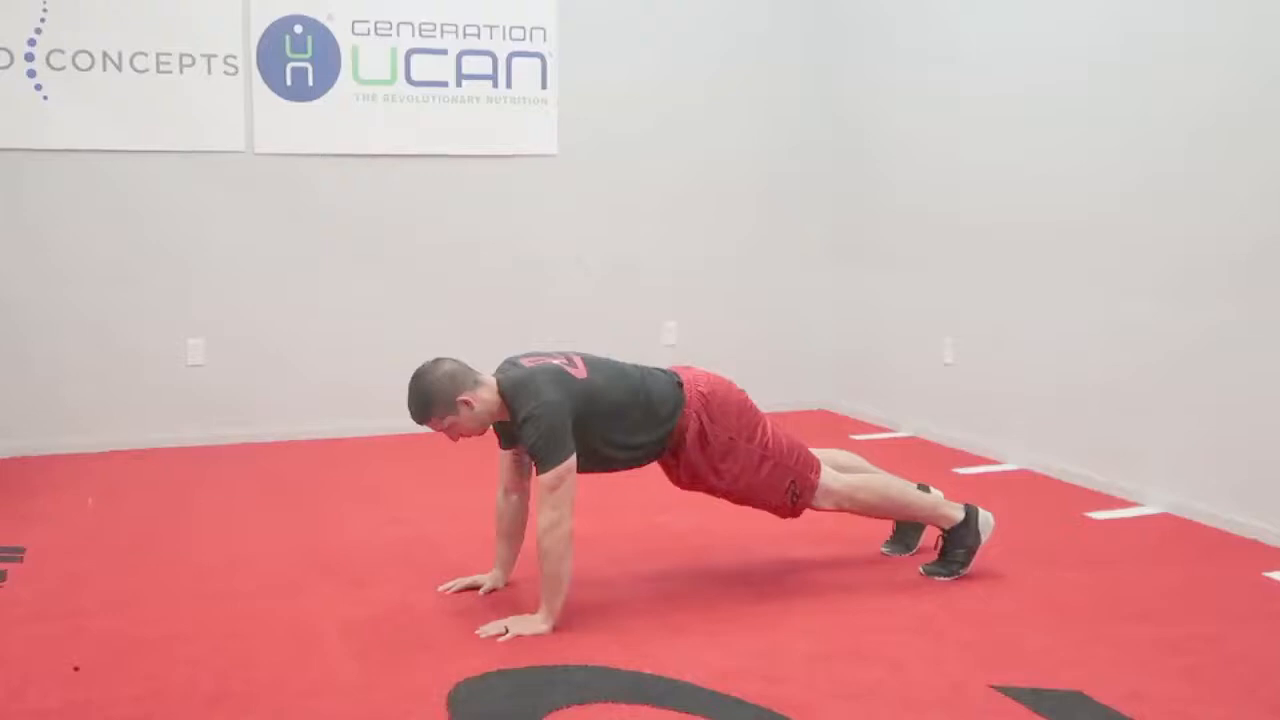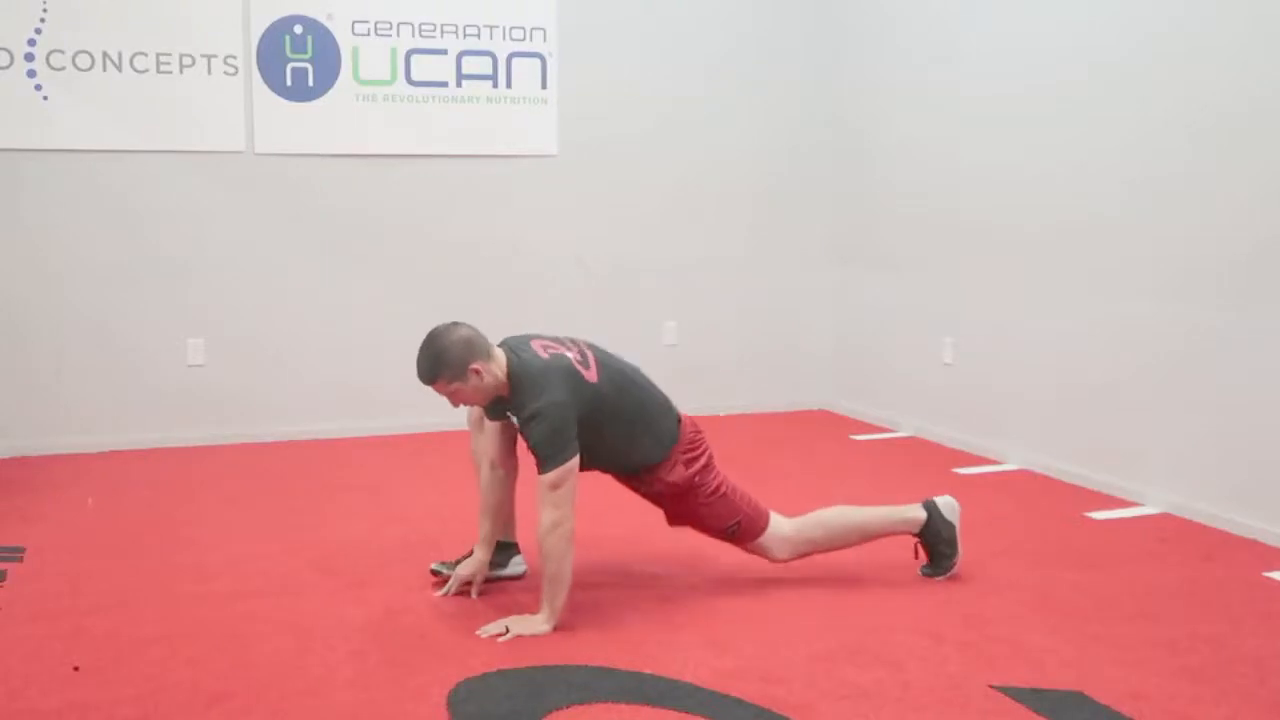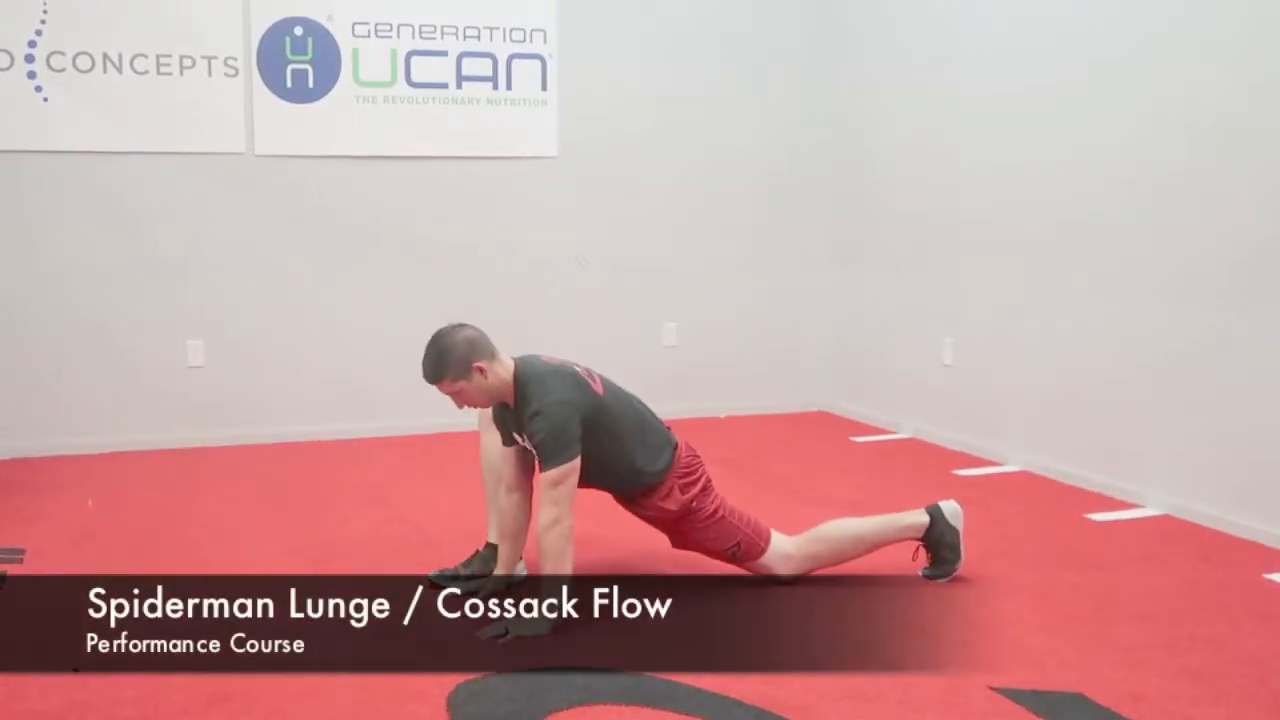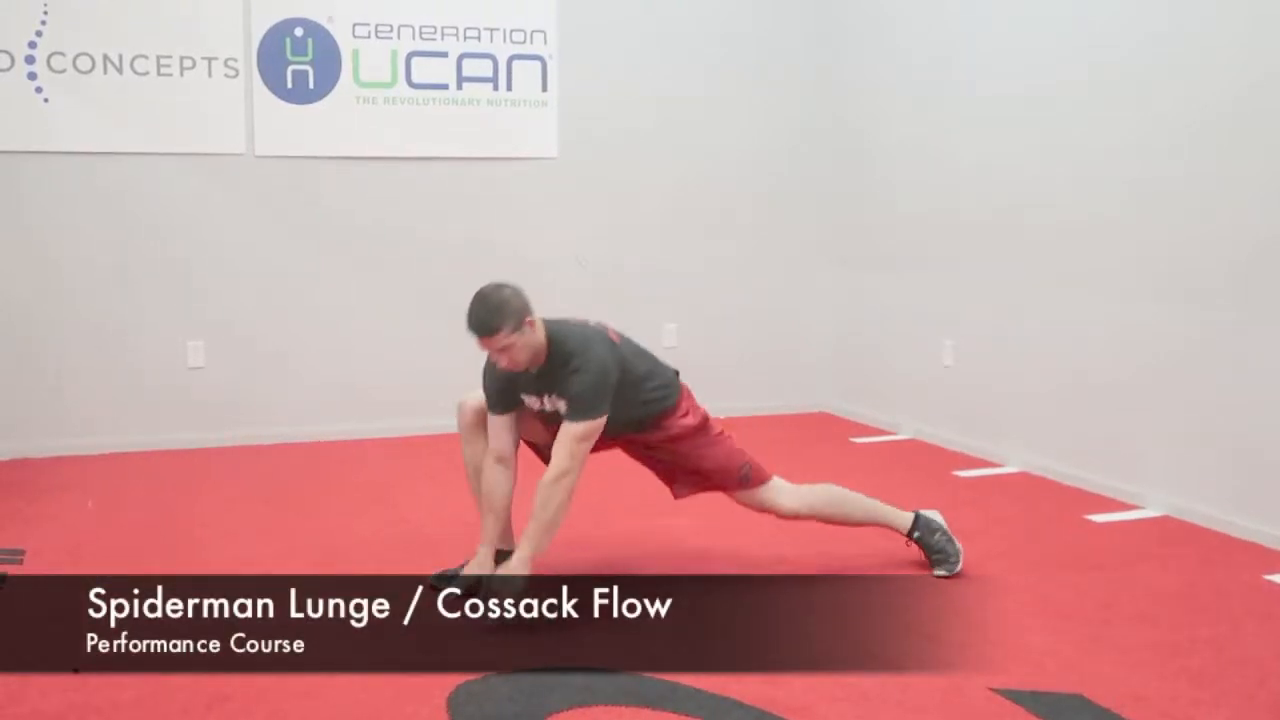
dt=0.7s
person 1, frame 1
left shoulder: (540, 409)
right shoulder: (505, 391)
left elbow: (556, 519)
right elbow: (512, 491)
left wrist: (545, 617)
right wrist: (499, 571)
left hip: (700, 419)
right hip: (678, 413)
left knee: (822, 491)
right knee: (802, 465)
left ankle: (959, 519)
right ankle: (918, 494)
person 1, frame 2
left shoulder: (545, 400)
right shoulder: (502, 362)
left elbow: (557, 516)
right elbow: (496, 463)
left wrist: (547, 617)
right wrist: (482, 550)
left hip: (666, 459)
right hip: (624, 439)
left knee: (782, 542)
right knee: (485, 423)
left ankle: (927, 517)
right ankle: (502, 552)
person 1, frame 3
left shoulder: (549, 406)
right shoulder: (510, 388)
left elbow: (555, 519)
right elbow: (514, 488)
right wrist: (501, 574)
left hip: (665, 485)
right hip: (628, 467)
left knee: (789, 559)
right knee: (489, 435)
left ankle: (930, 521)
right ankle: (491, 557)
person 1, frame 4
left shoulder: (587, 358)
right shoulder: (500, 365)
left elbow: (565, 470)
right elbow: (499, 459)
left wrist: (523, 562)
right wrist: (488, 549)
left hip: (662, 420)
right hip: (580, 417)
left knee: (780, 501)
right knee: (473, 413)
left ankle: (915, 525)
right ankle: (496, 560)
